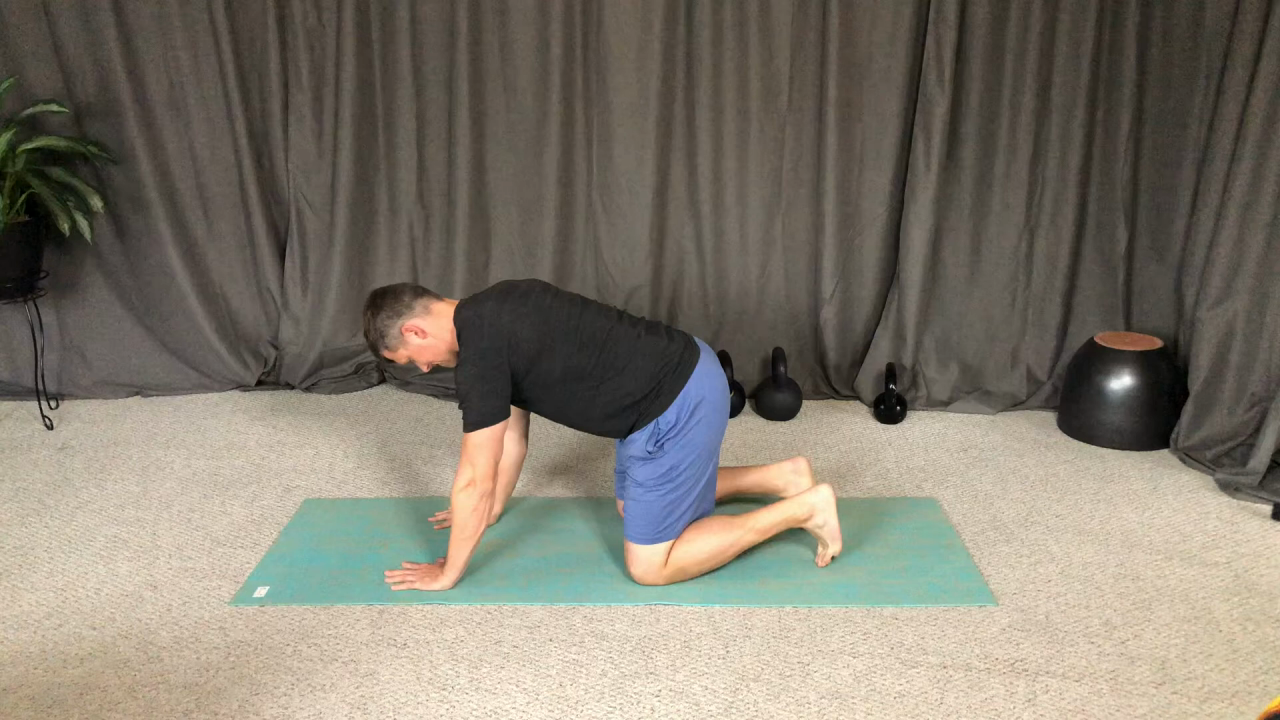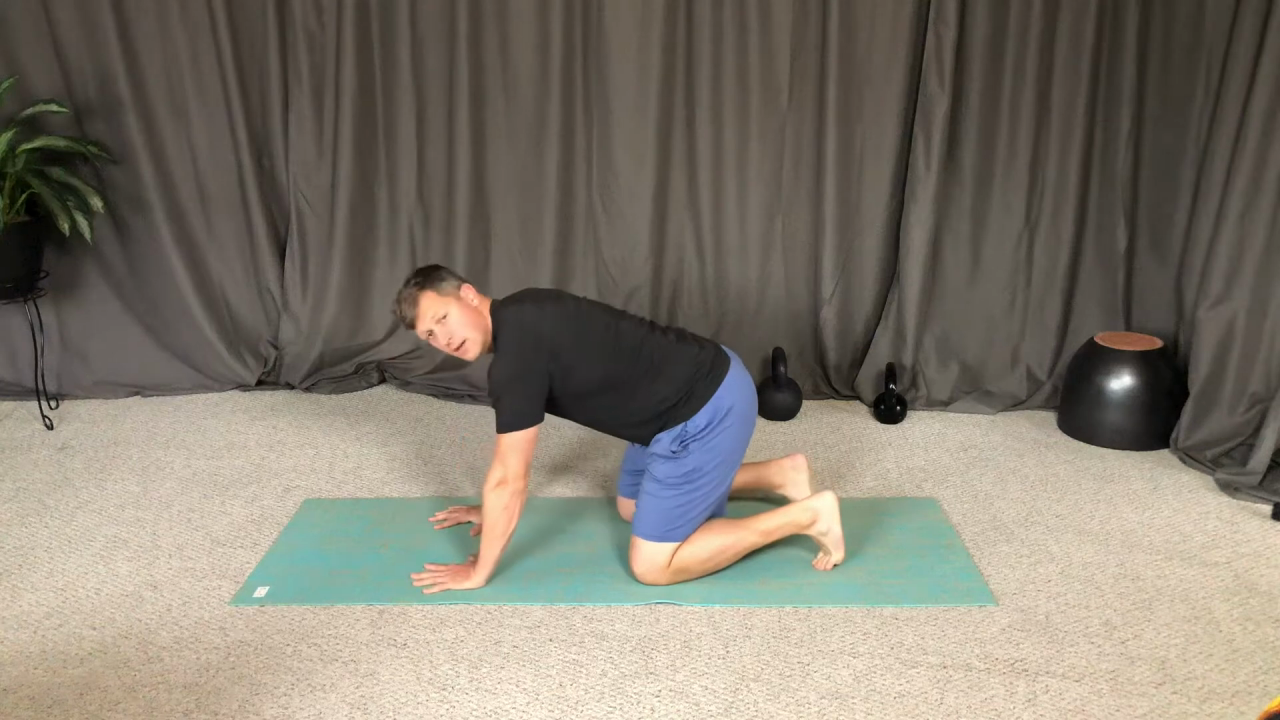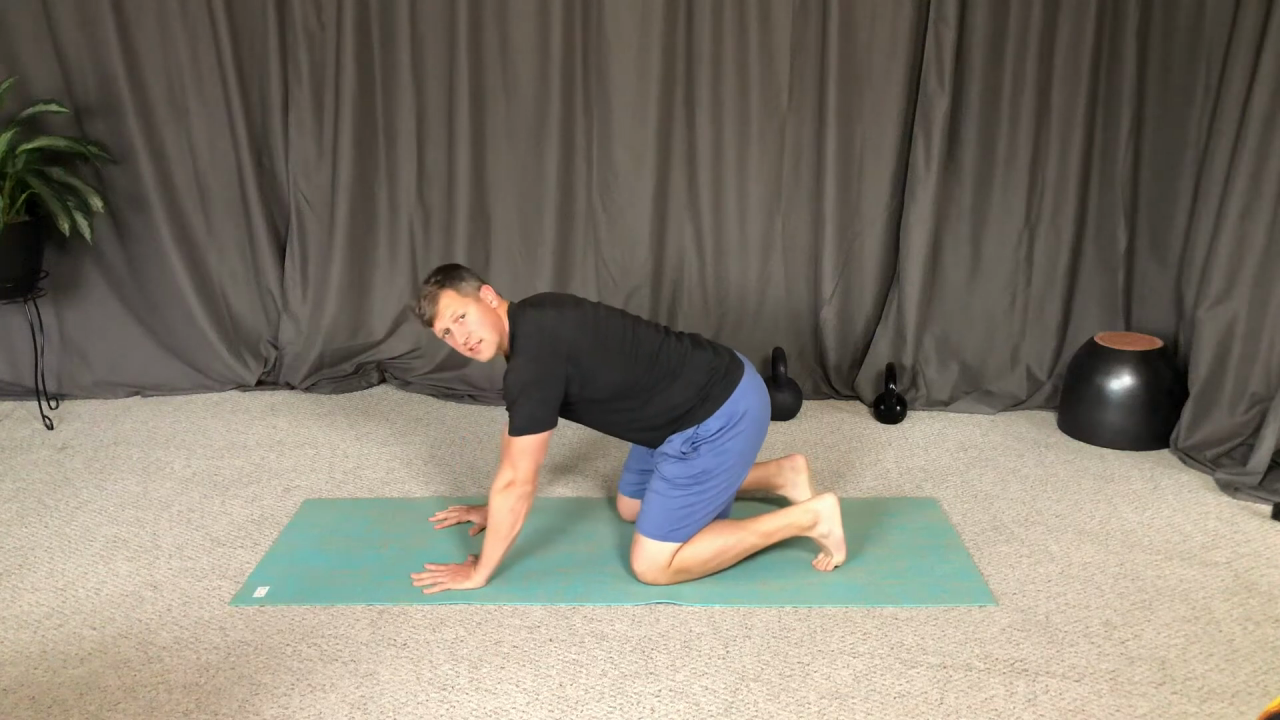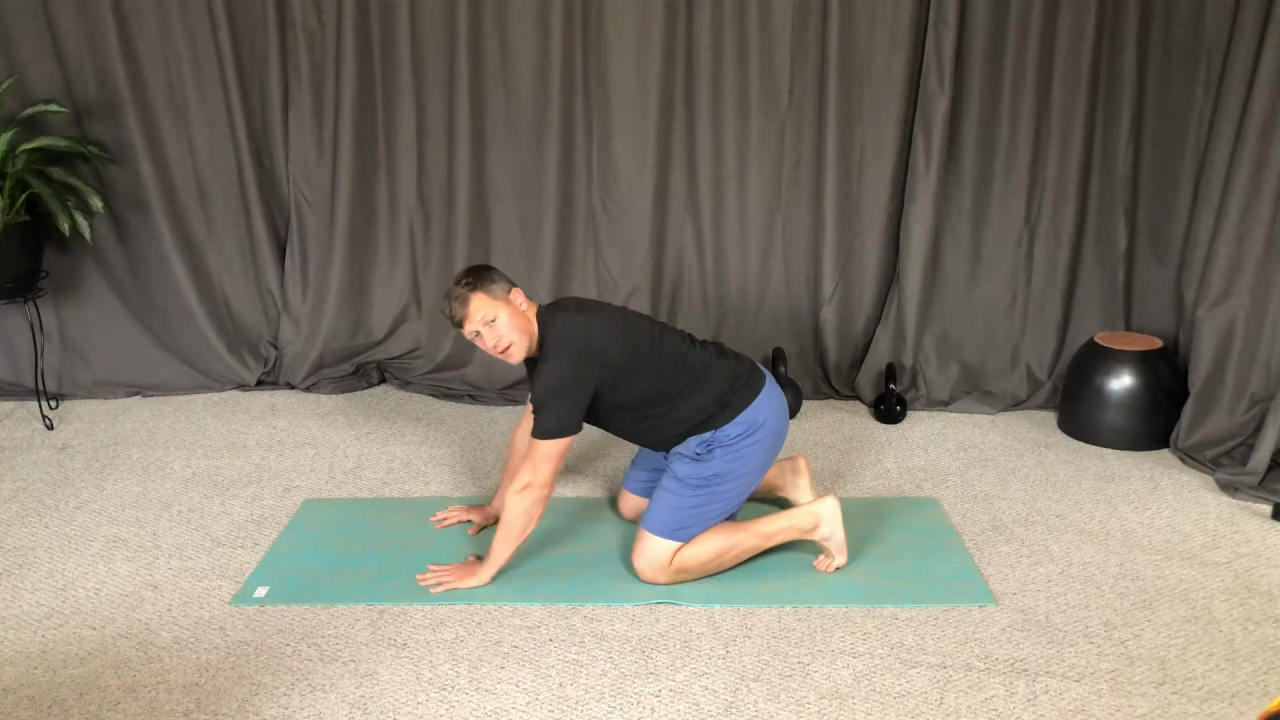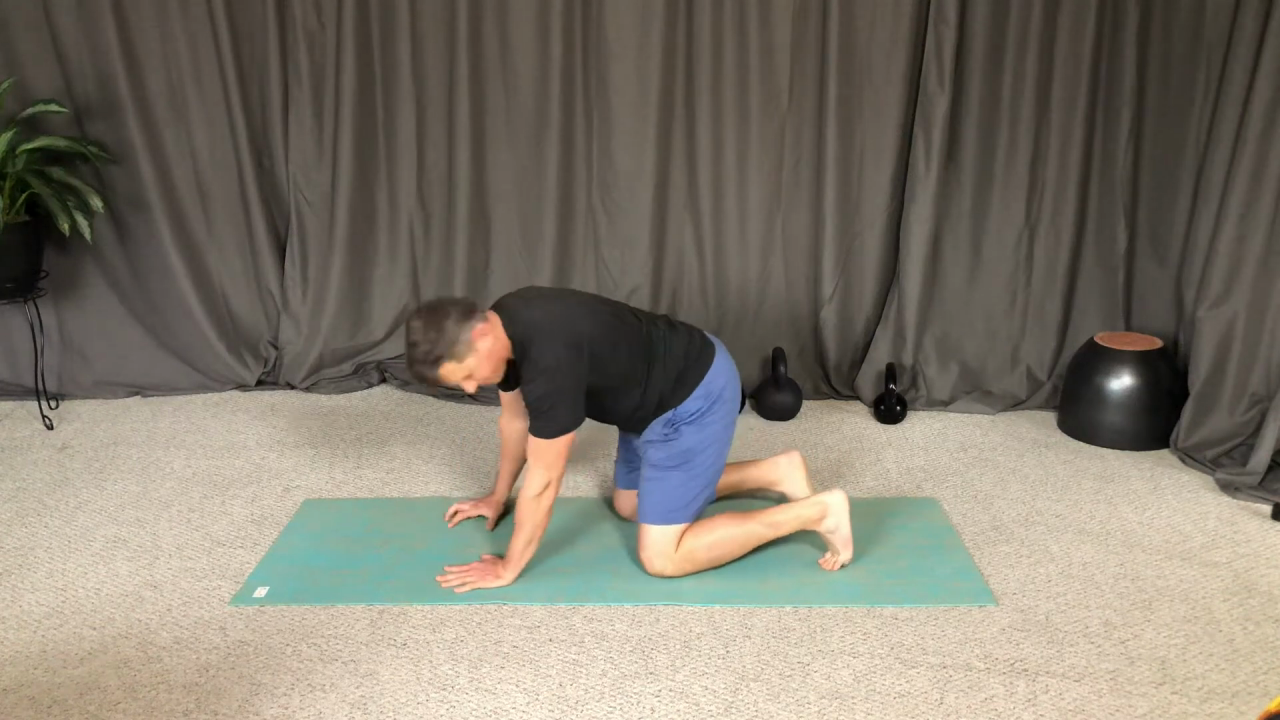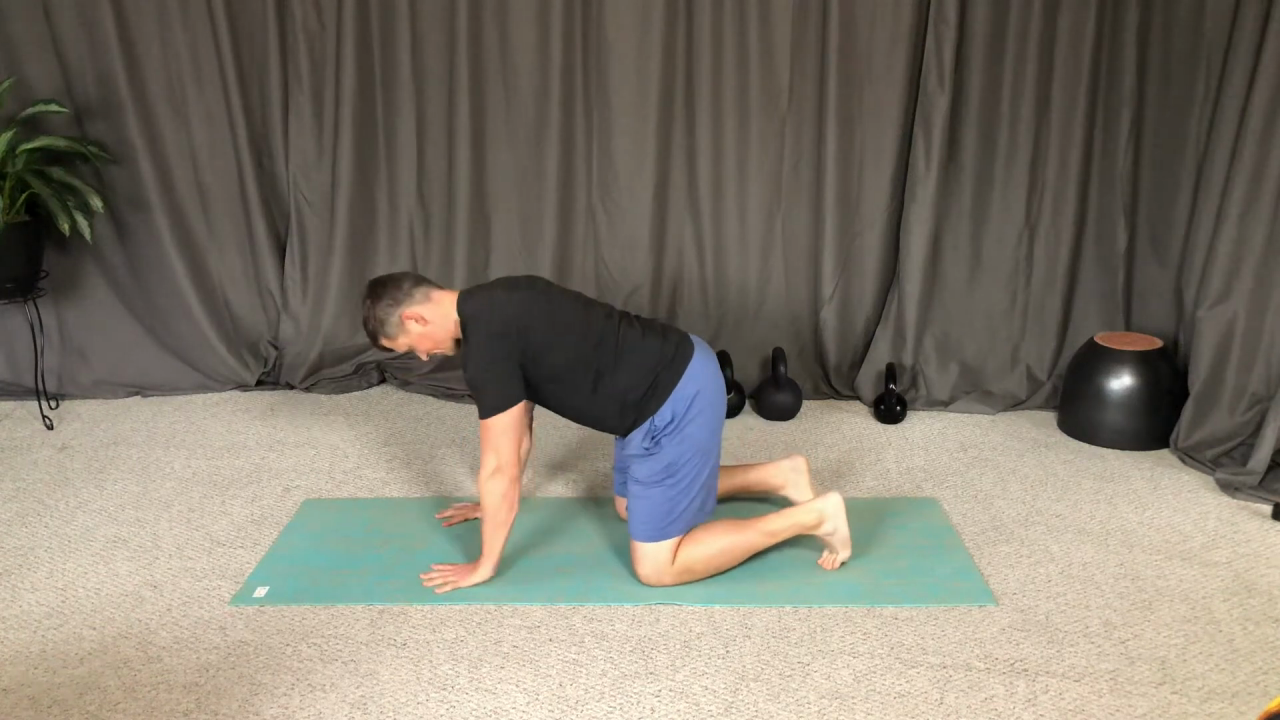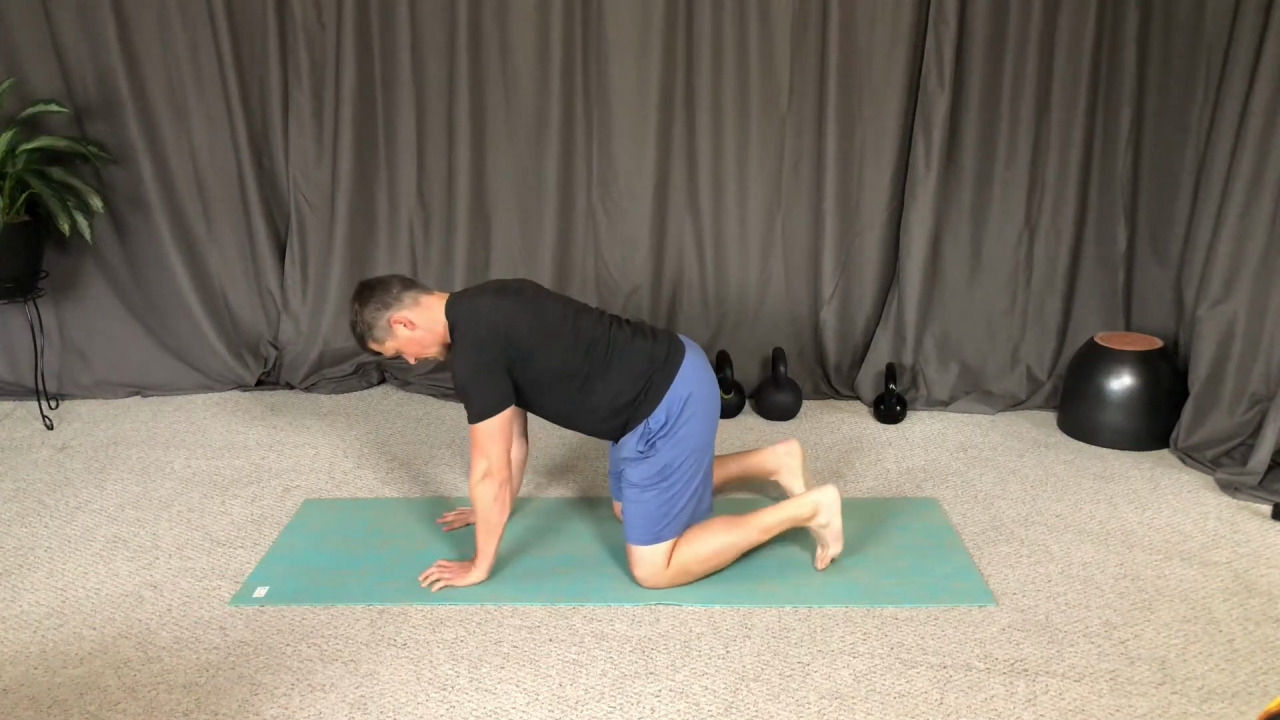
dt=0.7s
person 1, frame 1
left shoulder: (478, 351)
right shoulder: (492, 314)
left elbow: (475, 479)
right elbow: (512, 431)
left wrist: (447, 572)
right wrist: (490, 511)
left hip: (677, 405)
right hip: (685, 375)
left knee: (650, 565)
right knee: (634, 507)
left ankle: (802, 509)
right ankle: (781, 478)
person 1, frame 2
left shoulder: (516, 353)
right shoulder: (518, 319)
left elbow: (510, 479)
right elbow: (520, 432)
left wrist: (478, 571)
right wrist: (492, 509)
left hip: (707, 410)
right hip: (705, 384)
left knee: (652, 564)
right knee: (631, 507)
left ankle: (807, 514)
right ankle: (779, 474)
person 1, frame 3
left shoulder: (534, 356)
right shoulder: (531, 322)
left elbow: (517, 481)
right elbow: (520, 432)
left wrist: (479, 572)
right wrist: (492, 508)
left hip: (721, 415)
right hip: (712, 391)
left knee: (653, 564)
right knee: (631, 507)
left ankle: (809, 516)
right ankle: (780, 475)
person 1, frame 4
left shoulder: (565, 359)
right shoulder: (551, 330)
left elbow: (534, 484)
right elbow: (531, 427)
left wrist: (484, 570)
right wrist: (494, 508)
left hip: (739, 423)
right hip: (720, 403)
left knee: (653, 563)
right knee: (632, 506)
left ankle: (810, 519)
right ankle: (781, 477)
person 1, frame 5
left shoulder: (550, 359)
right shoulder: (504, 323)
left elbow: (542, 482)
right elbow: (516, 416)
left wrist: (508, 568)
right wrist: (499, 495)
left hip: (697, 393)
right hip: (662, 383)
left knee: (662, 556)
right knee: (630, 504)
left ankle: (817, 511)
right ankle: (776, 473)
person 1, frame 6
left shoulder: (486, 340)
right shoulder: (491, 307)
left elbow: (498, 466)
right elbow: (517, 426)
left wrist: (483, 566)
right wrist: (496, 503)
left hip: (676, 400)
right hip: (678, 373)
left knee: (656, 566)
right knee: (630, 507)
left ankle: (813, 516)
right ankle: (779, 477)
person 1, frame 7
left shoulder: (474, 348)
right shoulder: (482, 310)
left elbow: (490, 470)
right elbow: (513, 430)
left wrist: (480, 565)
right wrist: (500, 506)
left hip: (670, 402)
right hip: (670, 373)
left knee: (654, 568)
right knee: (629, 508)
left ankle: (808, 508)
right ankle: (773, 461)
